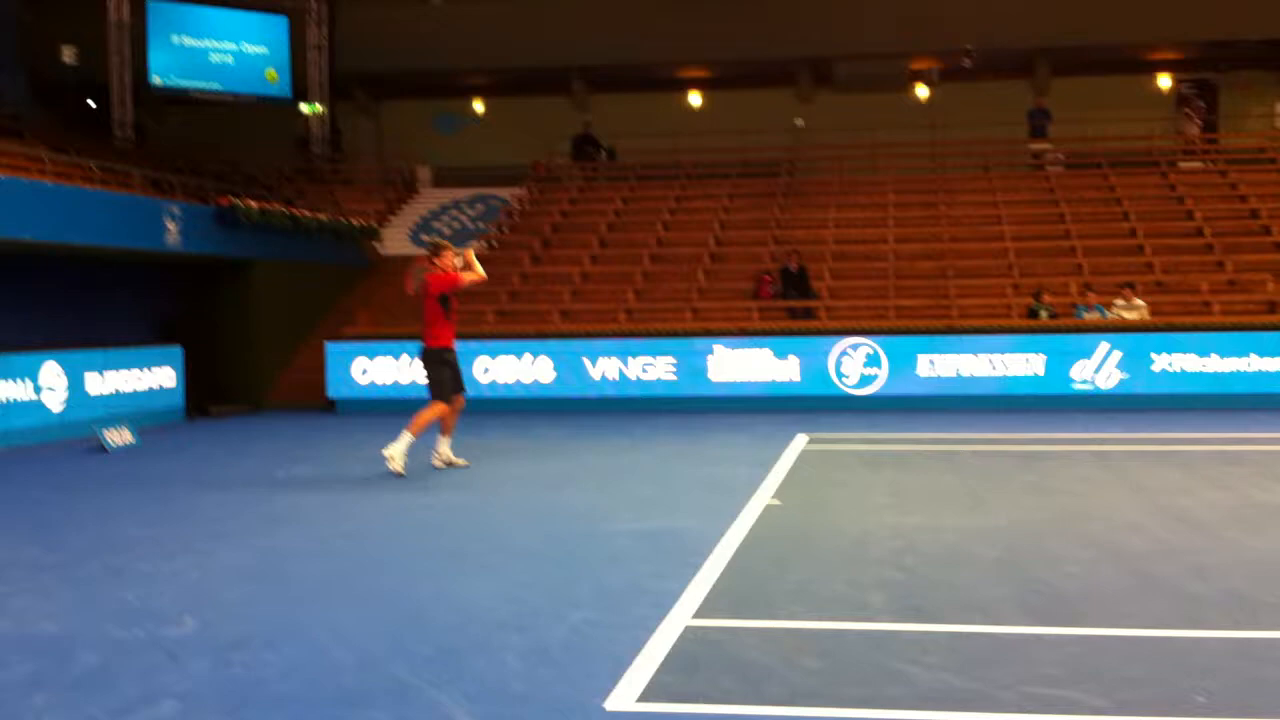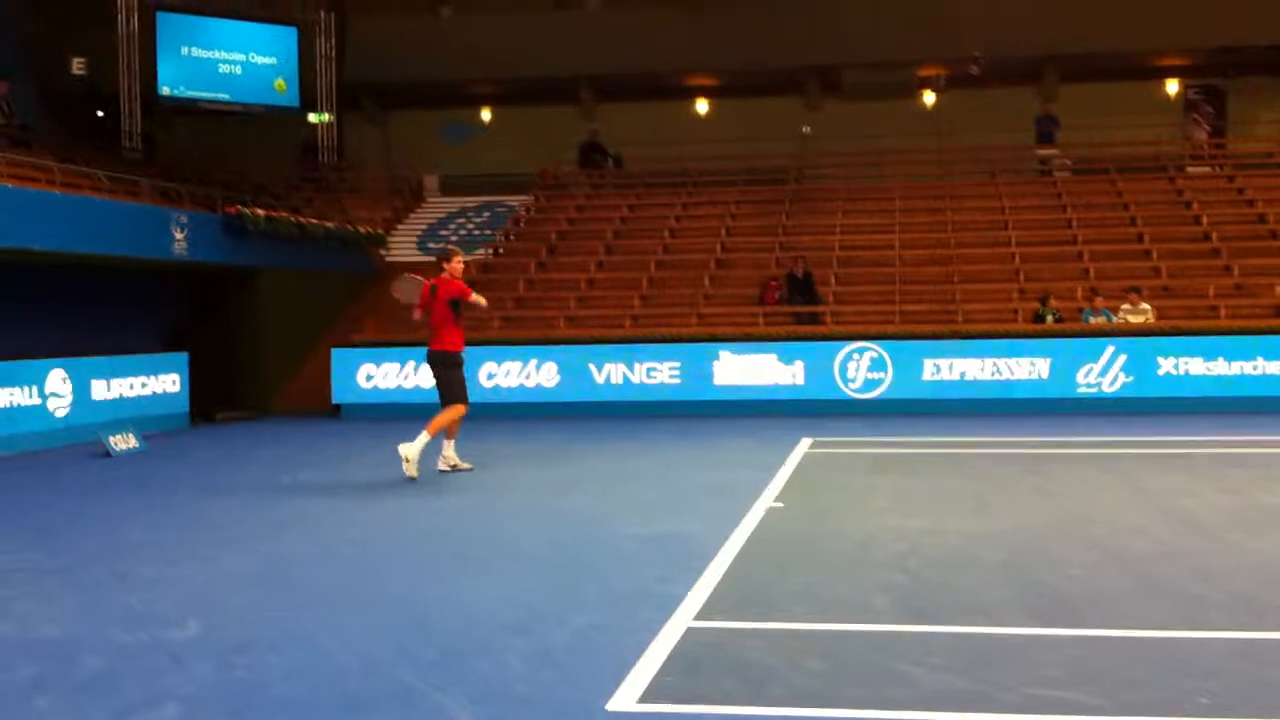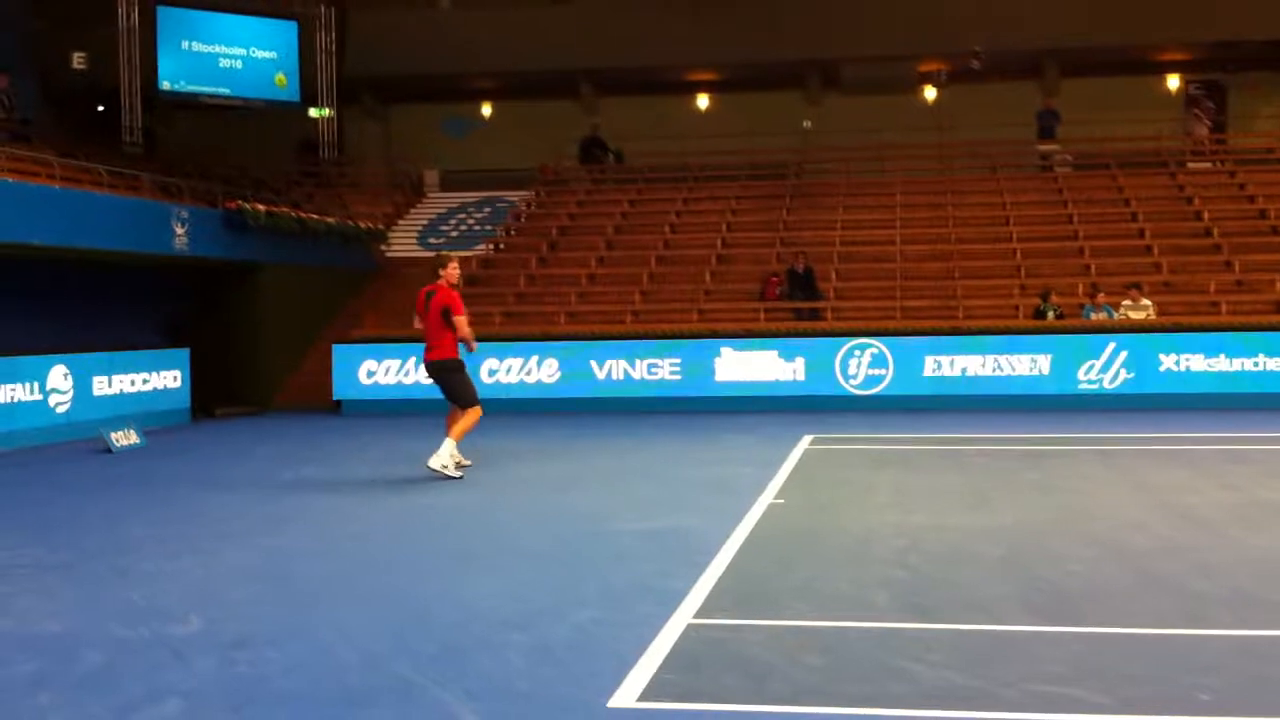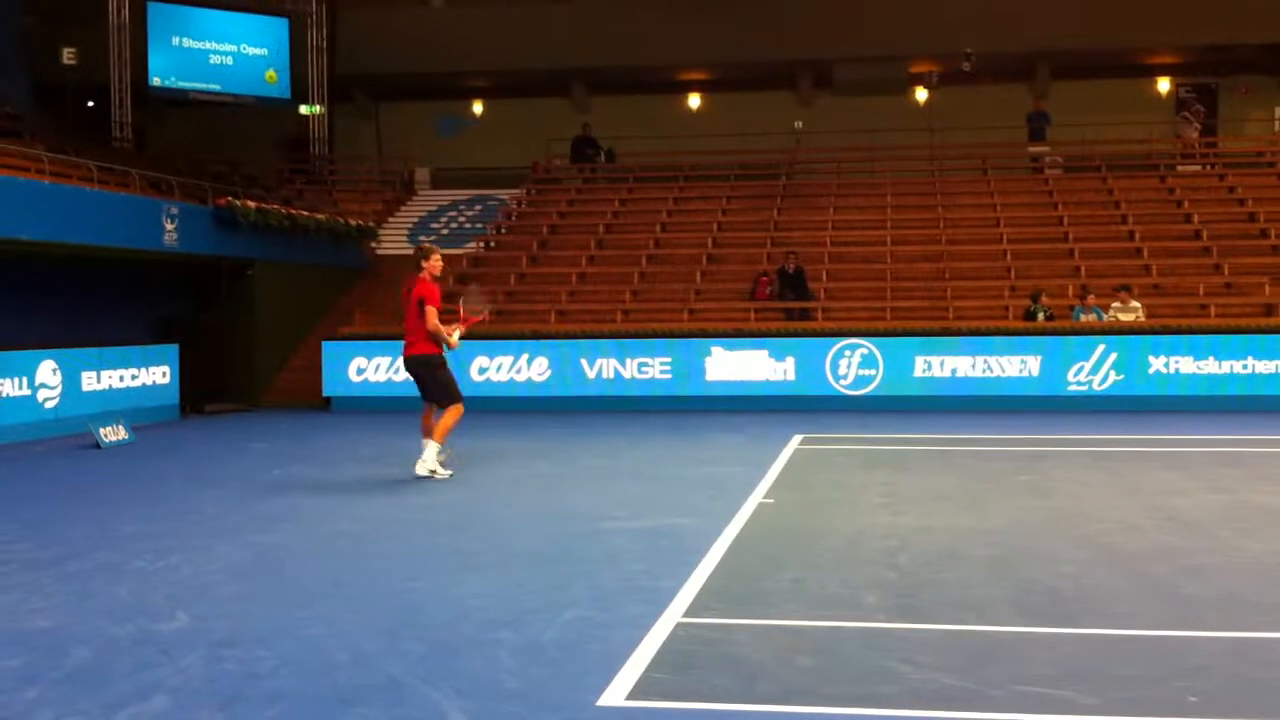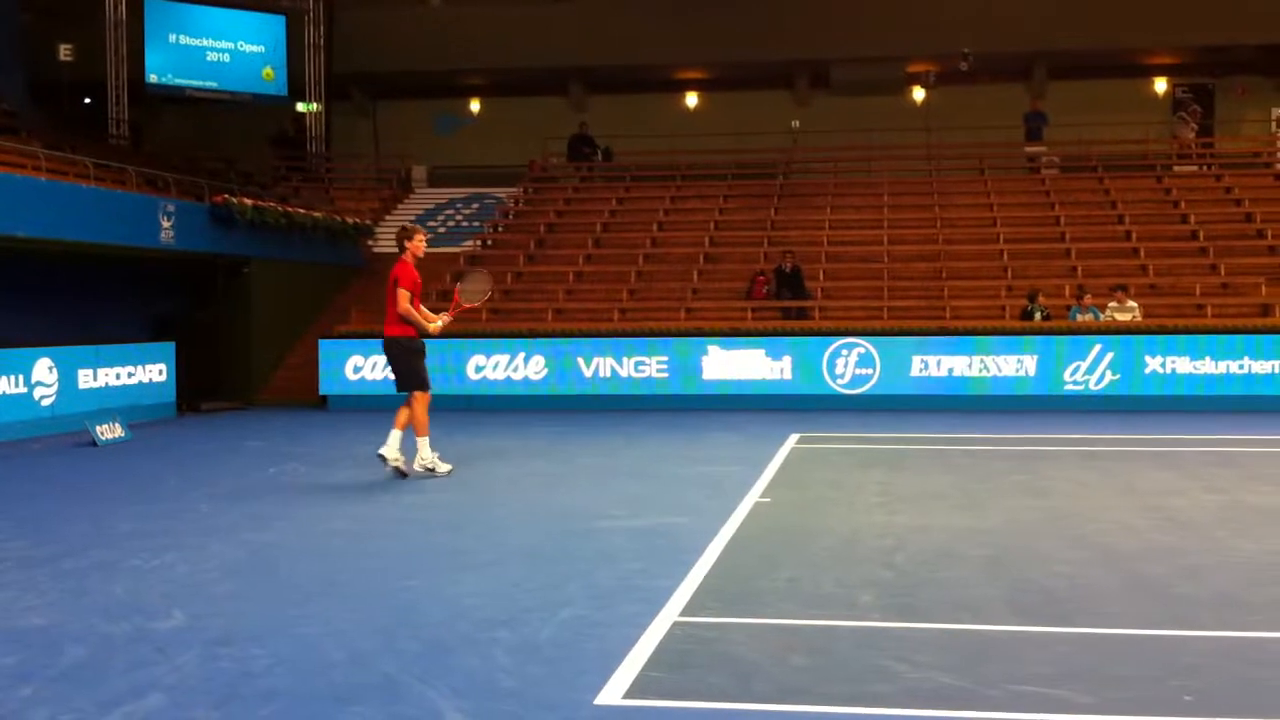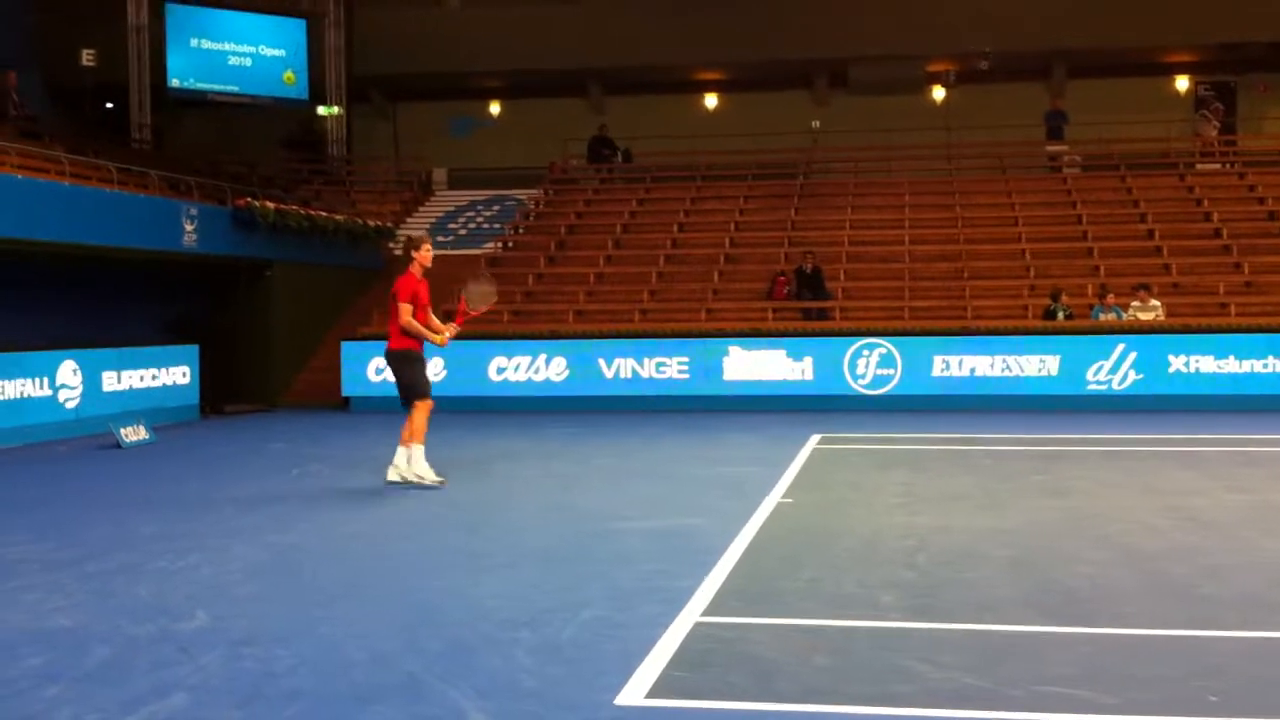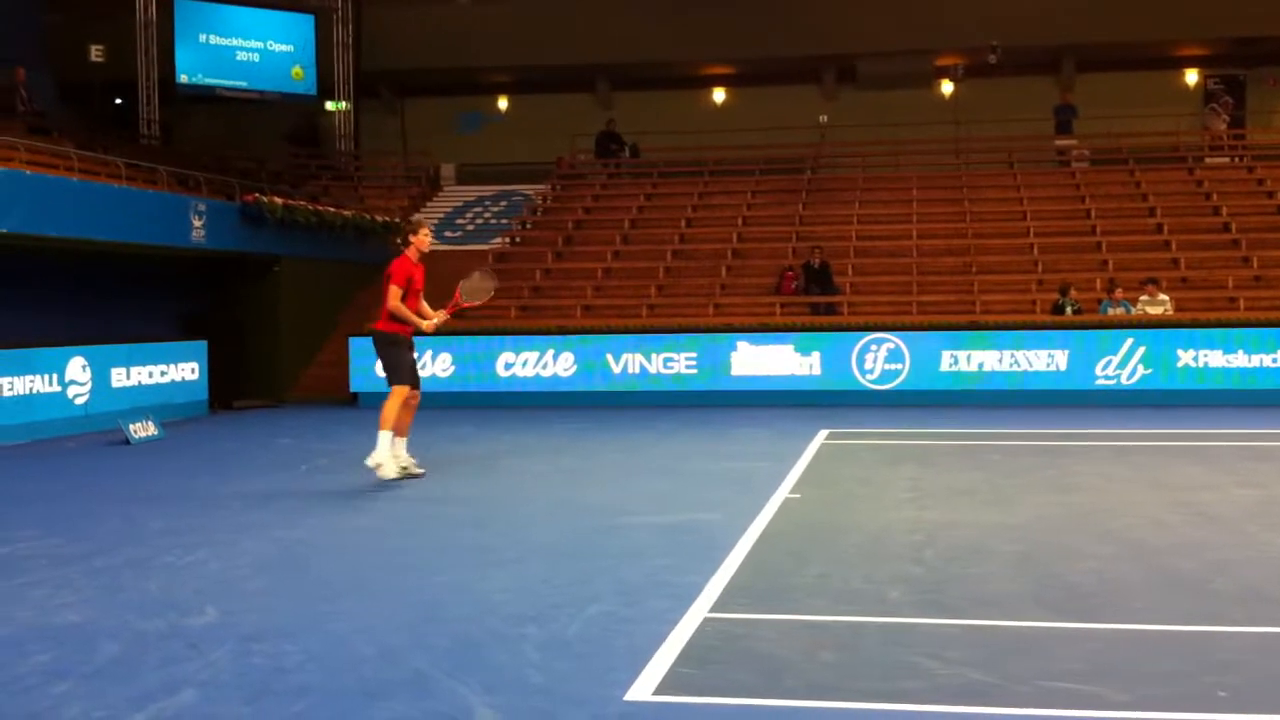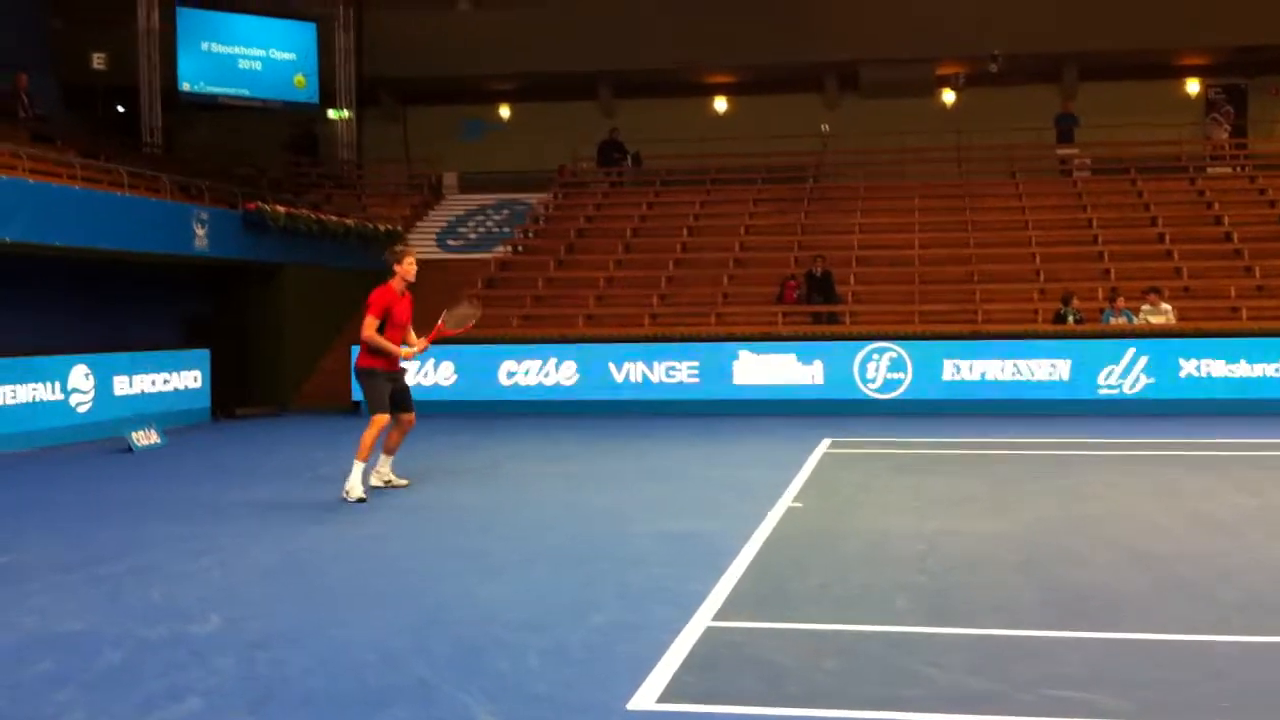
dt=0.2s
person 1, frame 1
left shoulder: (429, 279)
right shoulder: (442, 280)
right elbow: (480, 276)
right wrist: (471, 258)
left hip: (444, 350)
right hip: (437, 351)
left knee: (457, 401)
right knee: (440, 406)
left ankle: (443, 453)
right ankle: (397, 449)
person 1, frame 2
left shoulder: (430, 287)
right shoulder: (455, 286)
left elbow: (417, 315)
right elbow: (482, 303)
right wrist: (470, 296)
left hip: (438, 353)
right hip: (446, 354)
left knee: (455, 405)
right knee: (457, 409)
left ankle: (448, 457)
right ankle: (413, 449)
person 1, frame 3
left shoulder: (424, 293)
right shoulder: (451, 296)
left elbow: (418, 323)
right elbow: (464, 332)
right wrist: (472, 342)
left hip: (431, 360)
right hip: (447, 361)
left knee: (457, 405)
right knee: (474, 411)
left ankle: (452, 455)
right ankle: (441, 458)
person 1, frame 4
left shoulder: (413, 286)
right shoulder: (430, 288)
right elbow: (431, 325)
left wrist: (449, 331)
right wrist: (449, 341)
left hip: (412, 356)
right hip: (427, 356)
left knee: (432, 404)
right knee: (454, 408)
left ankle: (430, 453)
right ankle: (428, 462)
person 1, frame 5
left shoulder: (409, 270)
right shoulder: (404, 269)
left elbow: (415, 306)
right elbow: (403, 307)
left wrist: (436, 319)
right wrist: (428, 327)
left hip: (402, 340)
right hip: (402, 339)
left knee: (412, 398)
right knee: (422, 395)
left ankle: (391, 449)
right ankle: (425, 457)
person 1, frame 6
left shoulder: (422, 283)
right shoulder: (406, 283)
left elbow: (427, 315)
right elbow: (405, 321)
left wrist: (444, 329)
right wrist: (433, 338)
left hip: (412, 353)
right hip: (402, 351)
left knee: (422, 408)
right knee: (423, 404)
left ankle: (400, 467)
right ankle: (418, 466)
person 1, frame 7
left shoulder: (418, 266)
right shoulder: (400, 266)
right elbow: (392, 304)
left wrist: (434, 316)
right wrist: (421, 323)
left hip: (403, 337)
right hip: (391, 336)
left knee: (412, 397)
right knee: (400, 391)
left ankle: (398, 457)
right ankle: (380, 455)
person 1, frame 8
left shoulder: (407, 297)
right shoulder: (381, 296)
right elbow: (367, 334)
left wrist: (416, 343)
right wrist: (396, 350)
left hip: (393, 370)
right hip: (372, 369)
left knee: (407, 419)
right knee: (381, 420)
left ankle: (382, 471)
right ankle: (353, 481)
